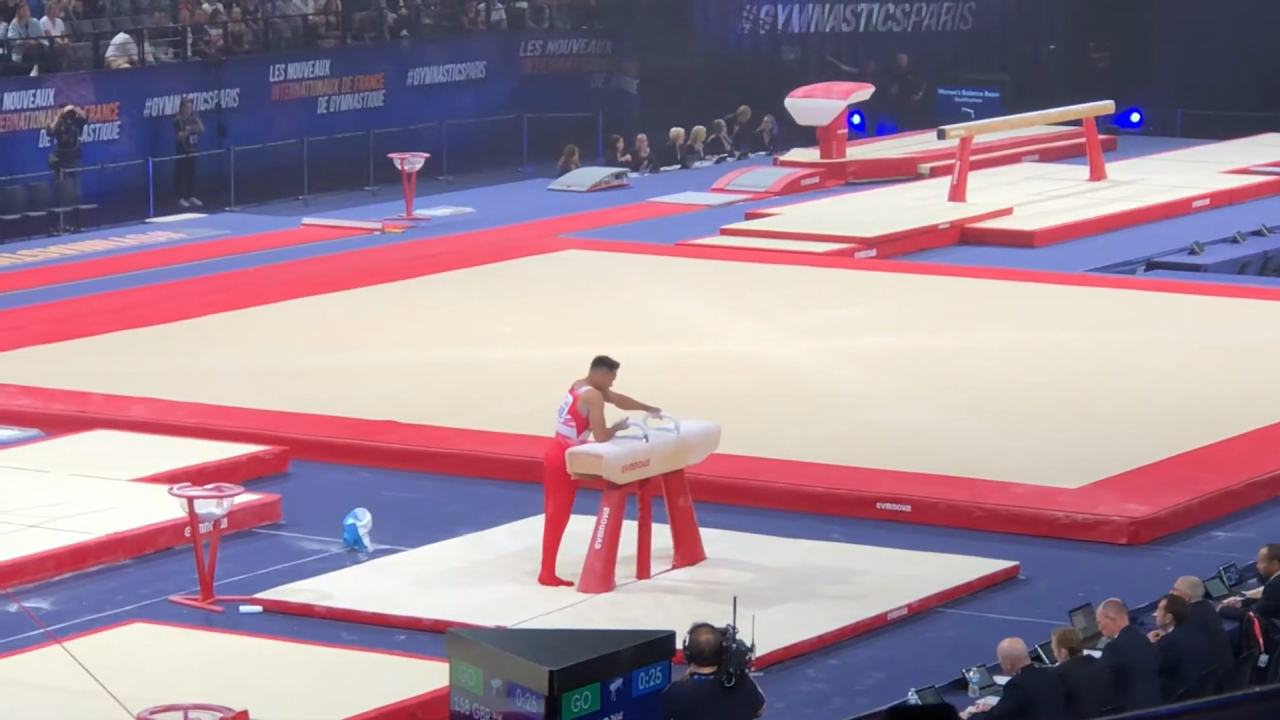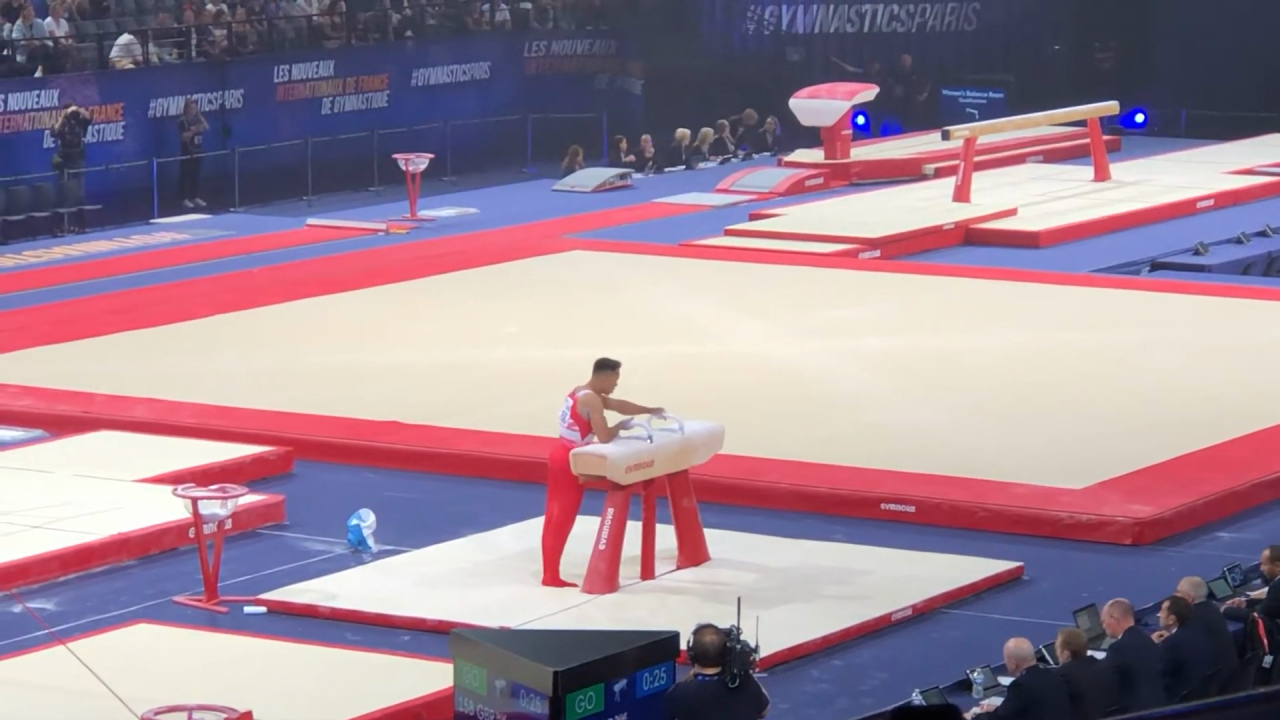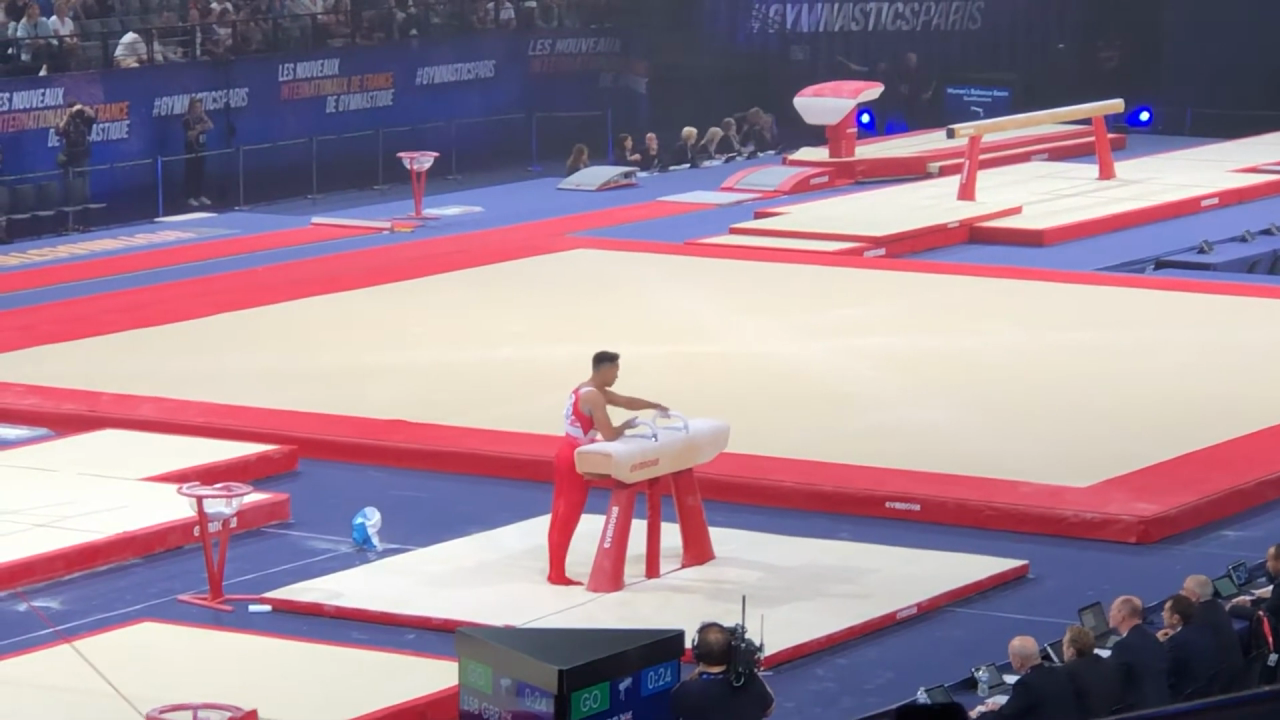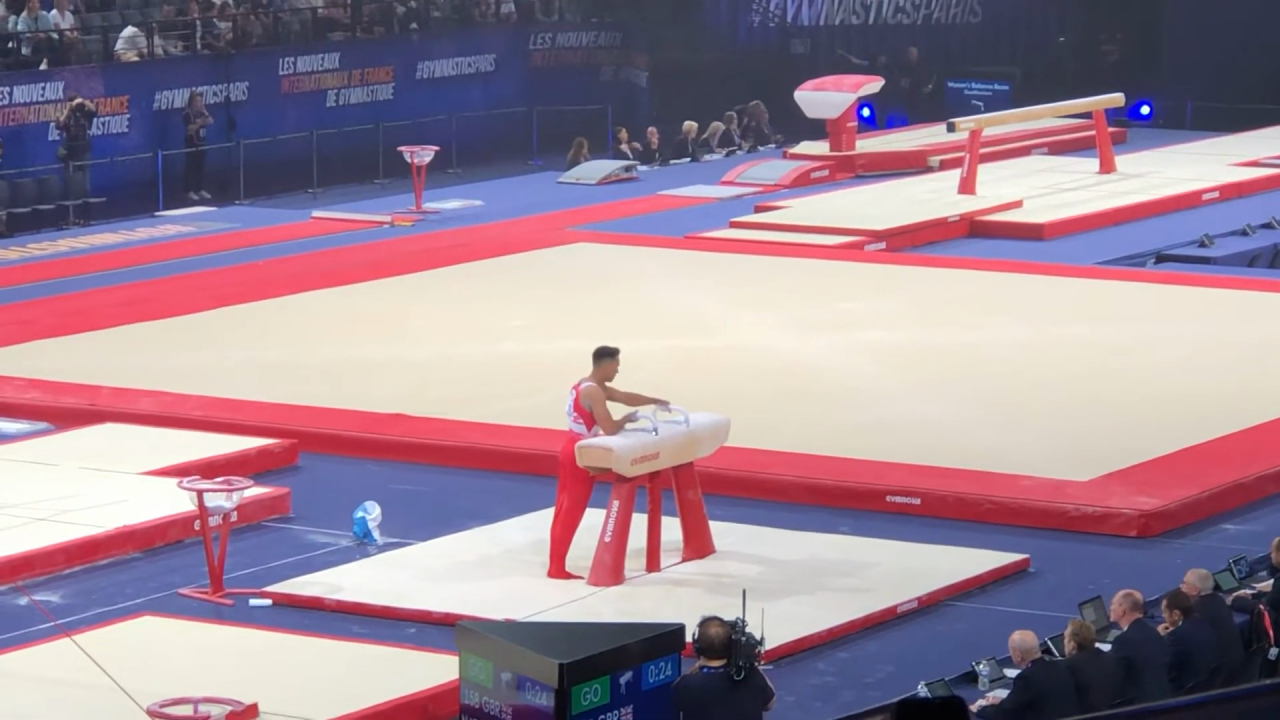
dt=0.4s
person 1, frame 1
left shoulder: (579, 386)
right shoulder: (594, 396)
left elbow: (617, 399)
right elbow: (601, 436)
left wrist: (648, 409)
right wrist: (618, 427)
left hip: (555, 454)
right hip: (564, 460)
left knee: (554, 516)
right knee: (558, 518)
left ankle: (547, 571)
right ankle: (548, 574)
person 1, frame 2
left shoulder: (580, 392)
right shoulder: (592, 400)
left elbow: (618, 405)
right elbow: (604, 437)
left wrist: (650, 411)
right wrist: (621, 426)
left hip: (559, 457)
right hip: (570, 463)
left knee: (554, 517)
right knee: (563, 520)
left ankle: (549, 572)
right ankle: (552, 576)
person 1, frame 3
left shoulder: (586, 390)
right shoulder: (594, 396)
left elbow: (625, 401)
right elbow: (609, 435)
left wrist: (656, 407)
right wrist: (627, 425)
left hip: (566, 456)
right hip: (575, 461)
left knee: (561, 515)
right knee: (568, 518)
left ankle: (555, 571)
right ankle: (558, 574)
person 1, frame 4
left shoulder: (586, 385)
right shoulder: (594, 392)
left elbow: (624, 397)
right elbow: (610, 429)
left wrist: (656, 402)
right wrist: (627, 419)
left hip: (571, 451)
left knee: (564, 510)
right knee: (571, 513)
left ankle: (556, 564)
right ankle: (557, 568)
